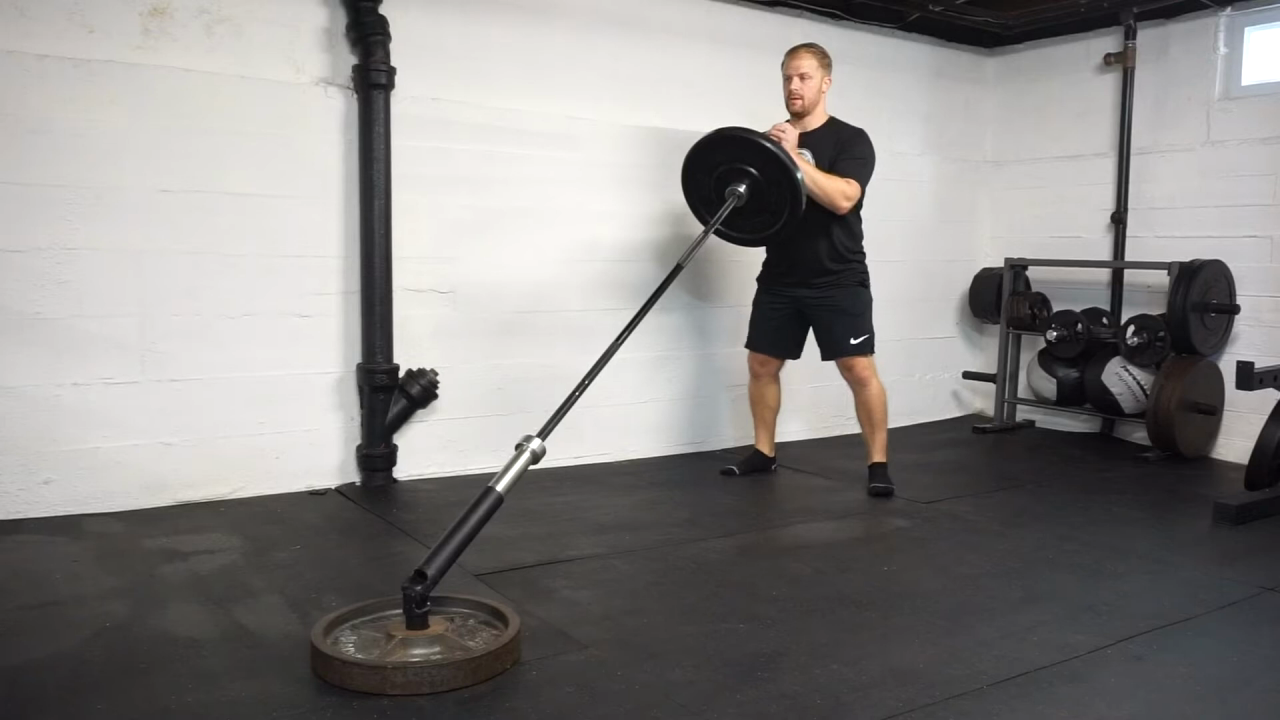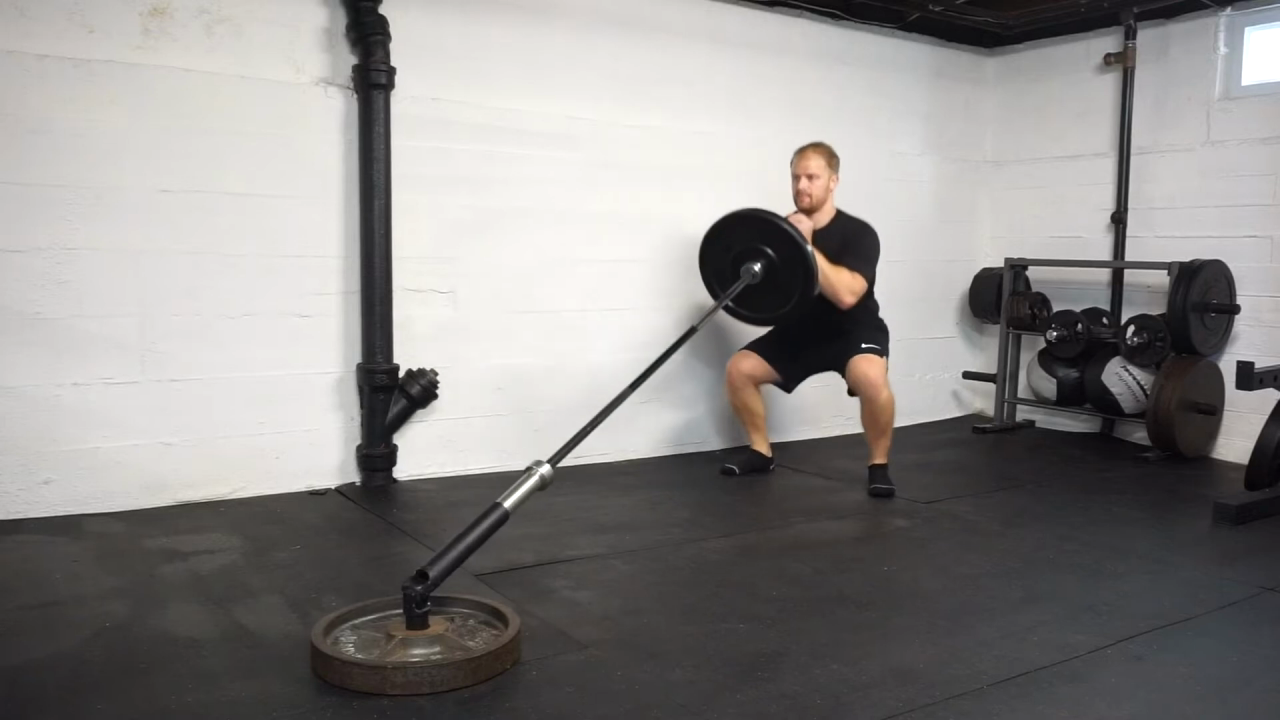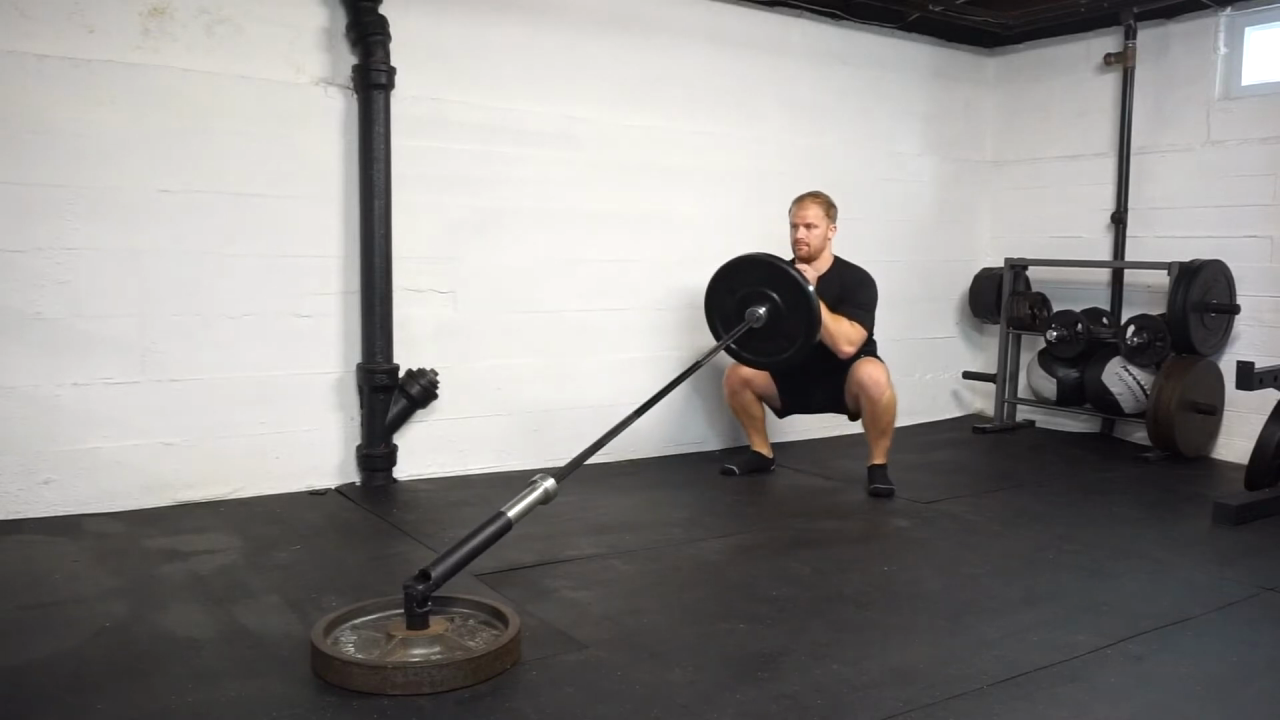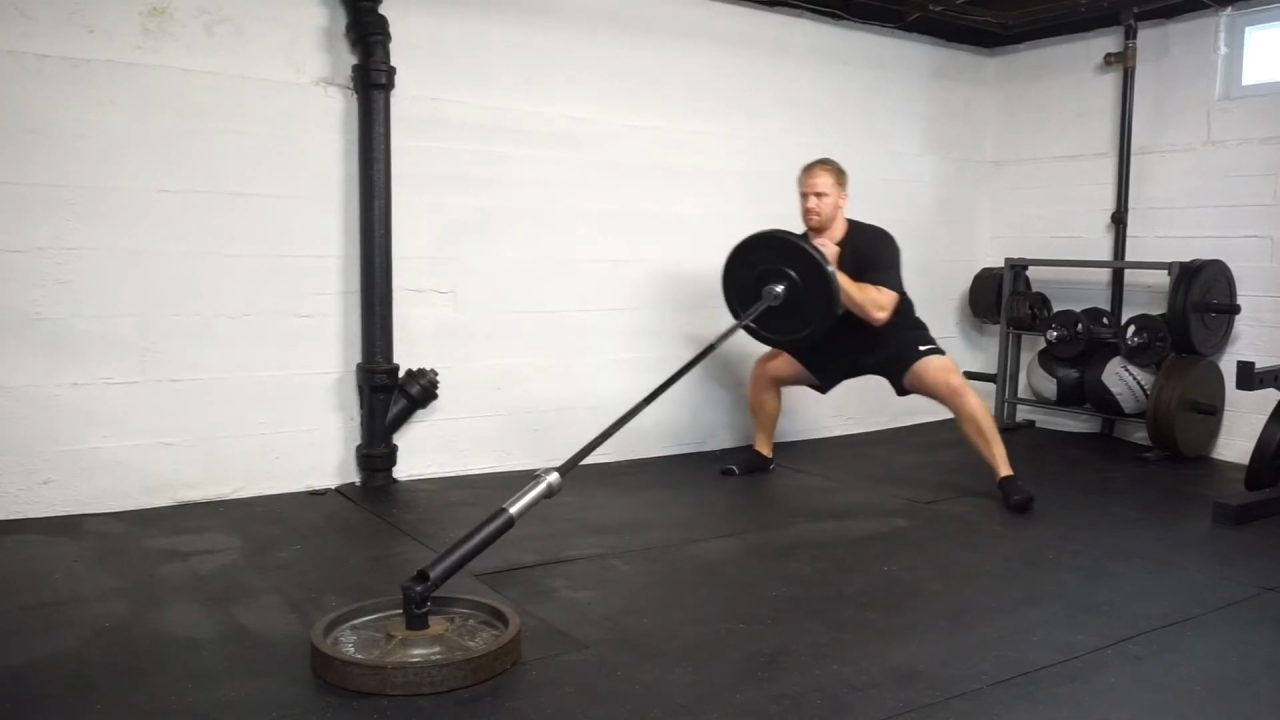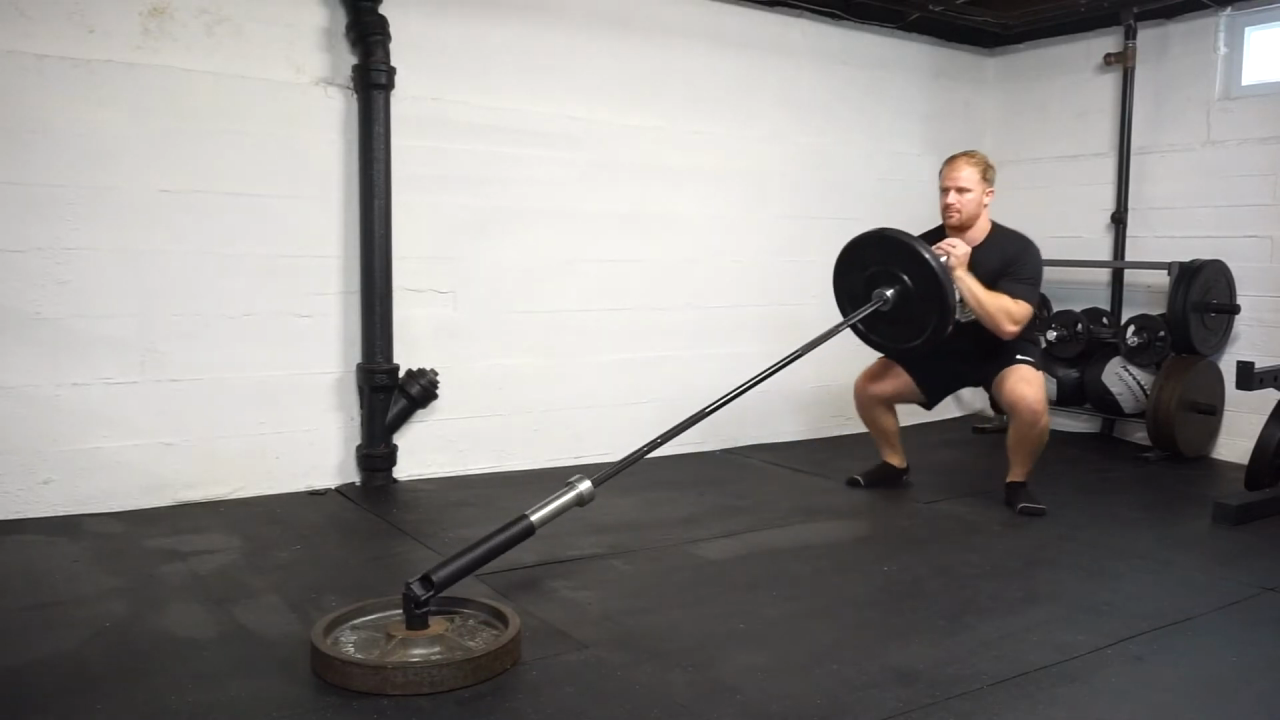
dt=1s
person 1, frame 1
left shoulder: (850, 139)
right shoulder: (770, 140)
left elbow: (843, 199)
left wrist: (794, 158)
left hip: (838, 279)
right hip: (780, 278)
left knee: (858, 370)
right knee: (761, 365)
left ankle: (878, 464)
right ankle: (764, 451)
person 1, frame 2
left shoulder: (857, 234)
left elbow: (846, 295)
left wrist: (806, 247)
left hip: (853, 333)
right hip: (799, 332)
left knee: (870, 378)
right knee: (739, 370)
left ankle: (878, 465)
right ankle: (760, 451)
person 1, frame 3
left shoulder: (855, 281)
left elbow: (846, 346)
left hip: (844, 380)
right hip: (797, 375)
left knee: (873, 377)
right knee: (738, 376)
left ankle: (878, 466)
right ankle: (761, 452)
person 1, frame 4
left shoulder: (873, 242)
left elbow: (878, 311)
left wrist: (830, 270)
left hip: (893, 335)
right hip: (835, 337)
left knee: (951, 384)
right knee: (765, 370)
left ankle: (1006, 476)
right ankle: (761, 452)
person 1, frame 5
left shoulder: (1016, 251)
right shoulder: (925, 247)
left elbow: (1009, 325)
left wrist: (960, 273)
left hip: (1002, 352)
right hip: (940, 347)
left knee: (1029, 401)
right knee: (868, 388)
left ankle: (1016, 483)
right ankle: (894, 464)
